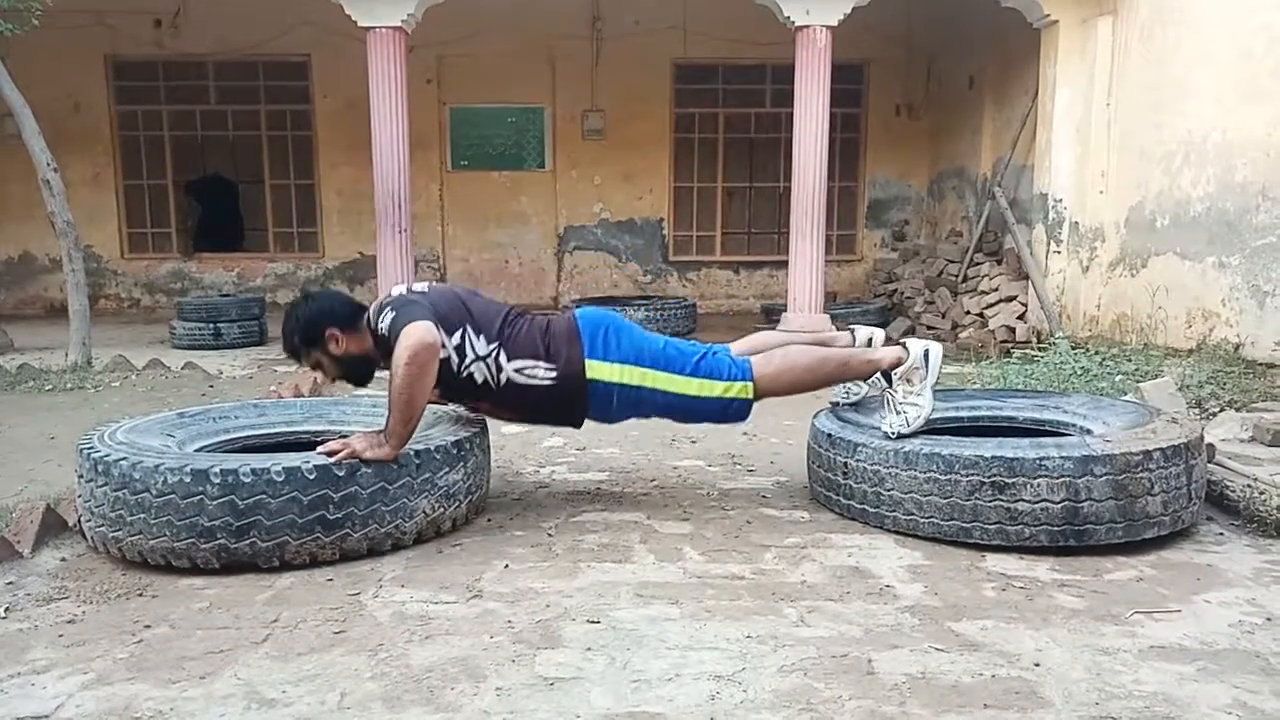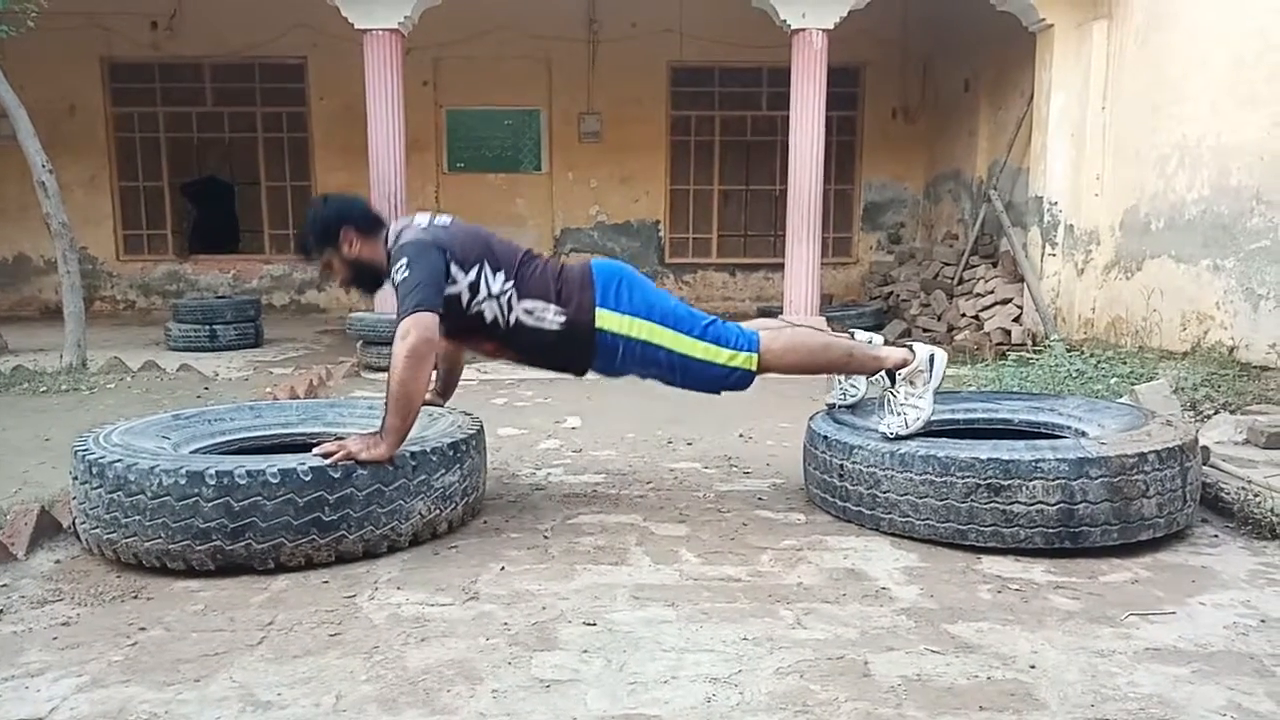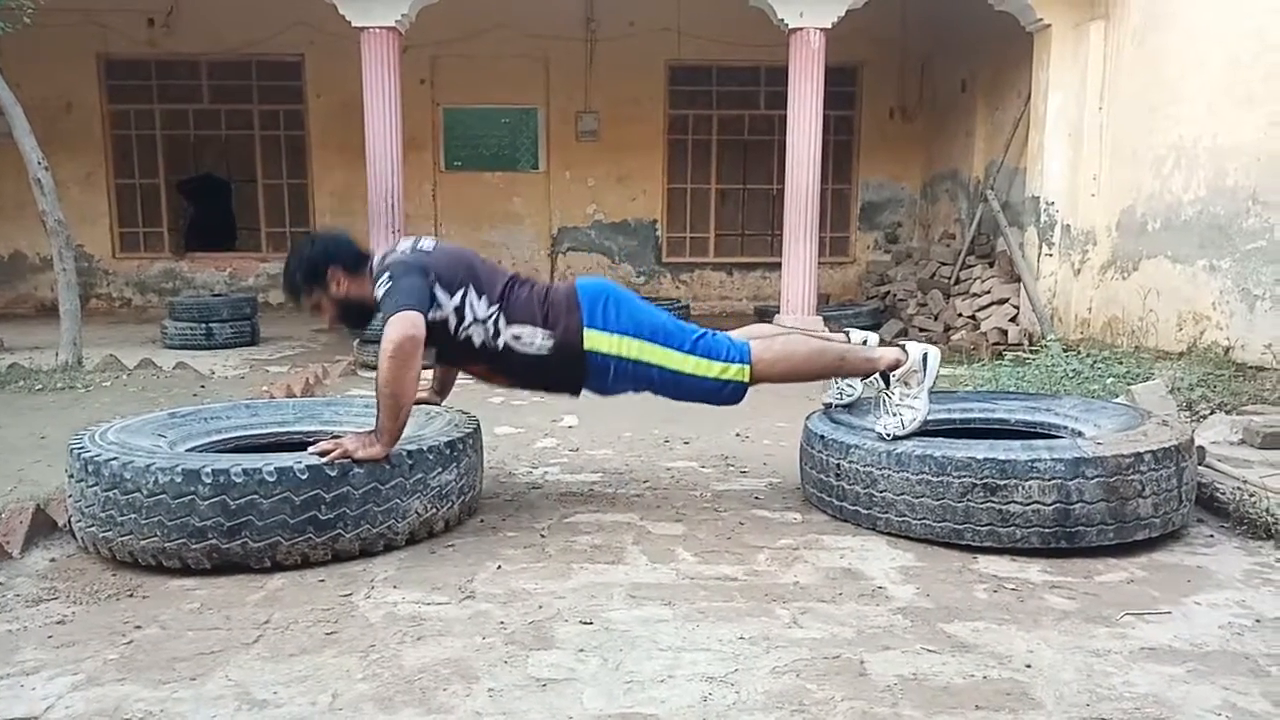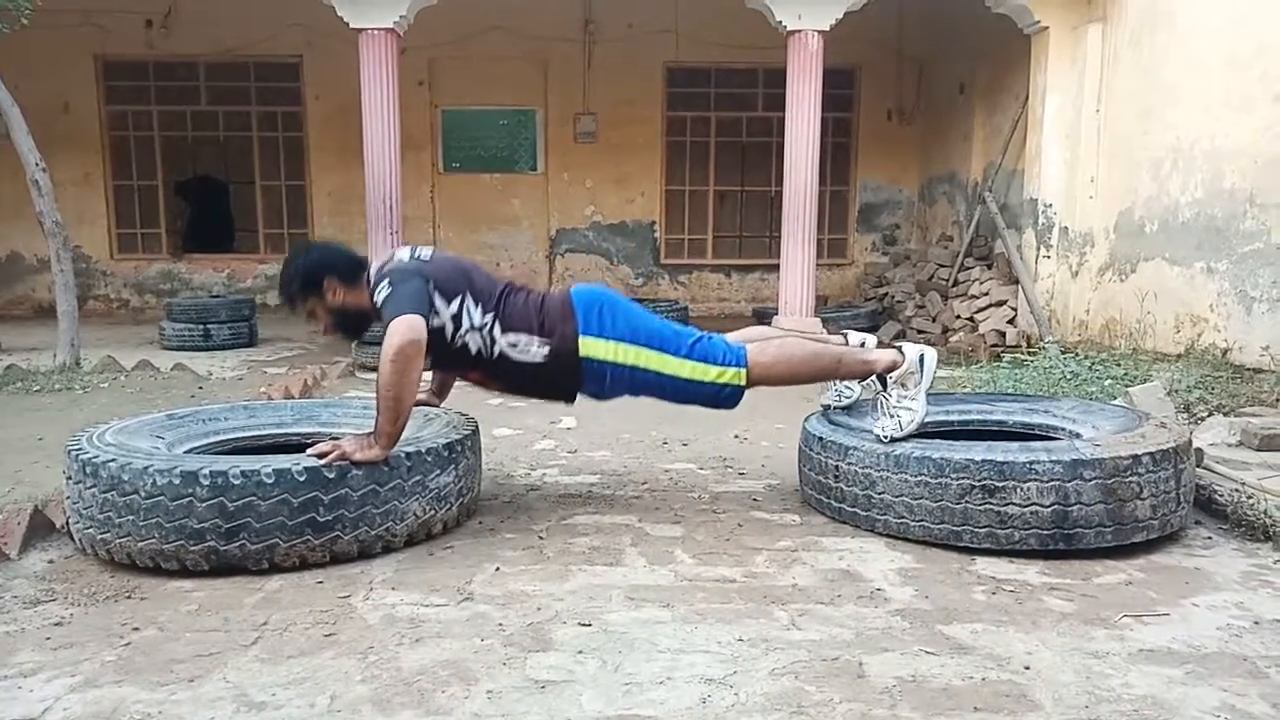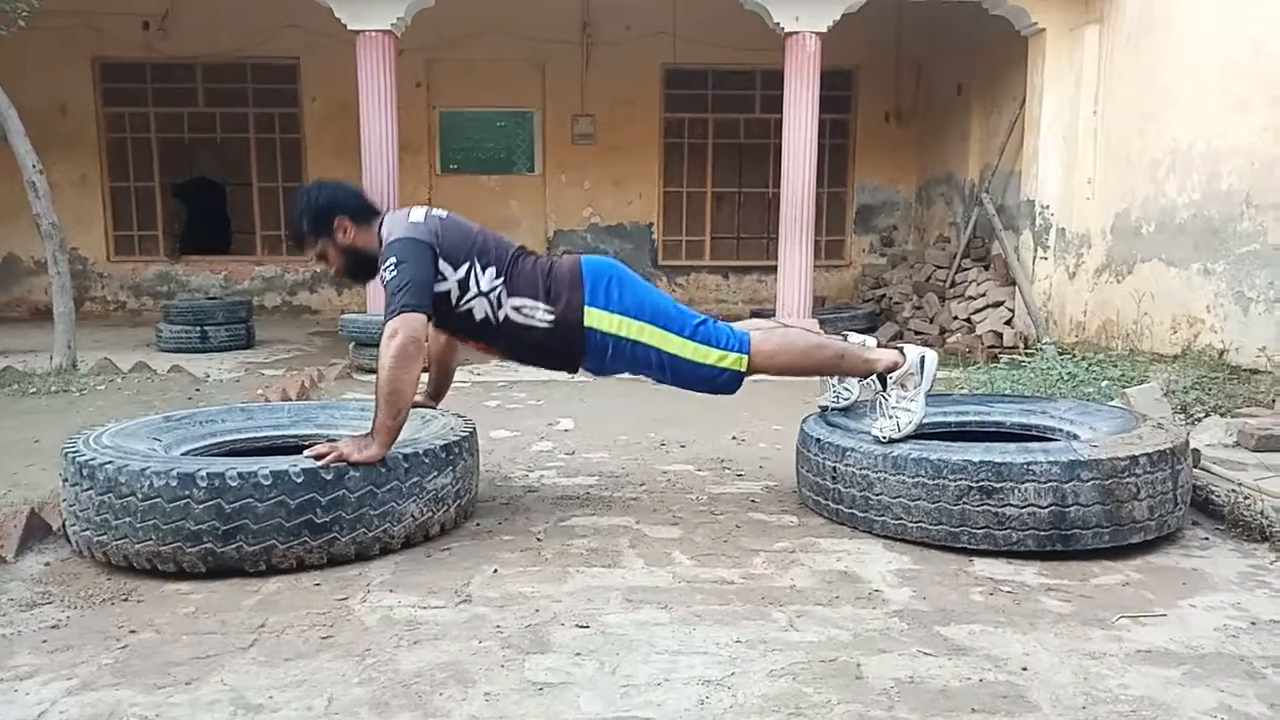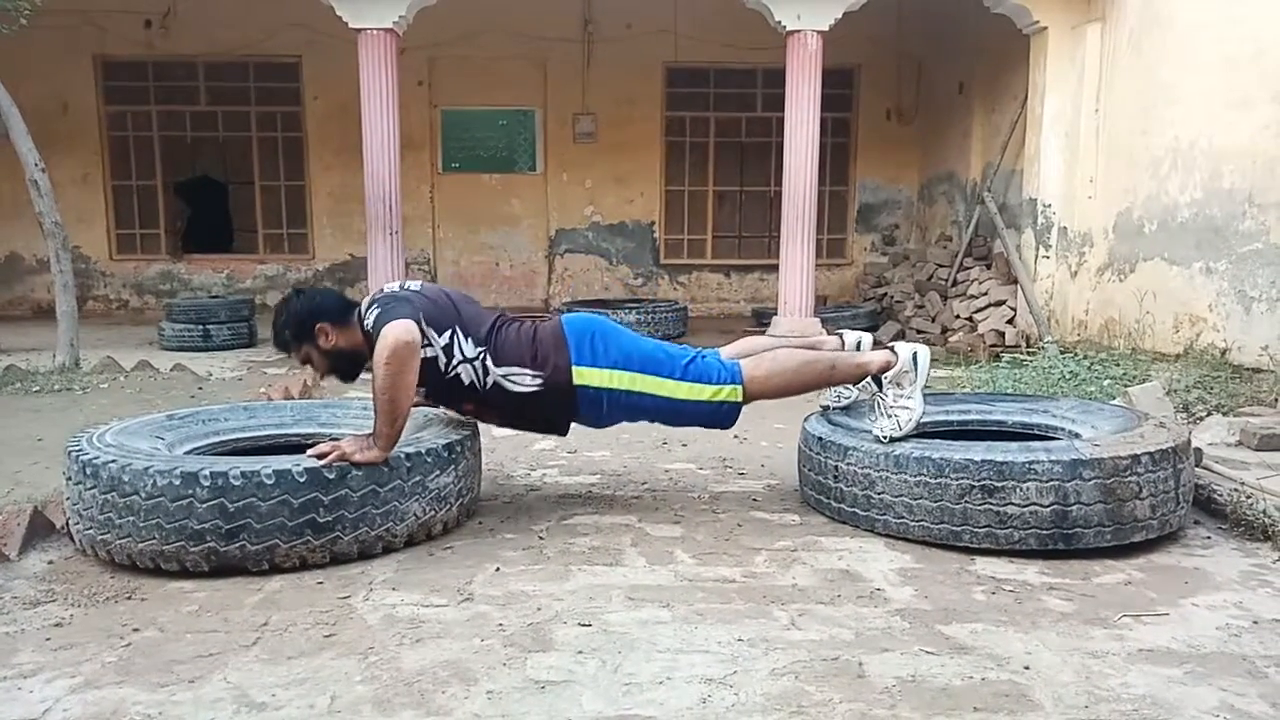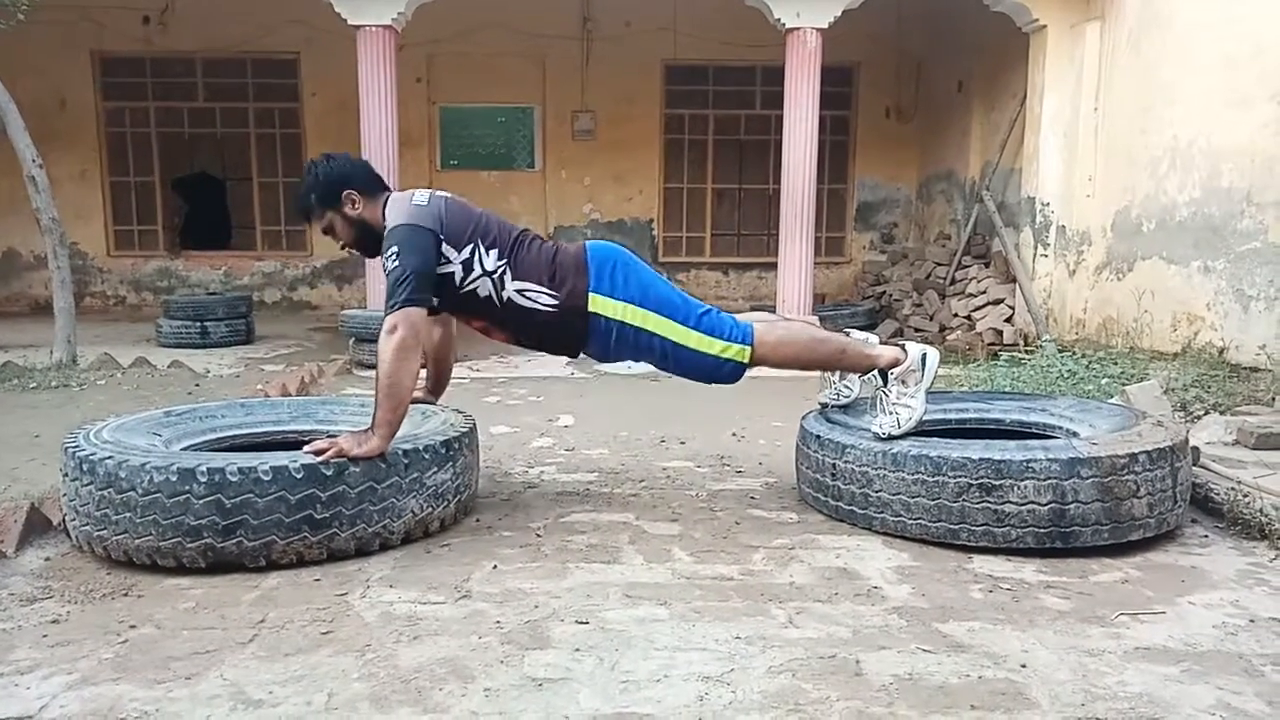
dt=0.4s
person 1, frame 1
left shoulder: (392, 318)
right shoulder: (409, 306)
left elbow: (421, 346)
left wrist: (390, 441)
right wrist: (431, 396)
left hip: (592, 360)
right hip: (584, 345)
left knee: (747, 378)
right knee: (729, 358)
left ankle: (901, 359)
right ankle: (853, 339)
person 1, frame 2
left shoulder: (410, 249)
right shoulder: (422, 240)
left elbow: (418, 340)
right elbow: (451, 328)
left wrist: (387, 440)
right wrist: (440, 397)
left hip: (600, 313)
right hip: (592, 307)
left knee: (746, 354)
right knee: (732, 337)
left ankle: (903, 362)
right ankle: (858, 342)
person 1, frame 3
left shoulder: (392, 277)
right shoulder: (411, 266)
left elbow: (402, 336)
left wrist: (382, 438)
right wrist: (437, 388)
left hip: (591, 332)
right hip: (585, 317)
left knee: (743, 361)
right knee: (731, 348)
left ankle: (897, 360)
right ankle: (851, 342)
person 1, frame 4
left shoulder: (392, 280)
right shoulder: (409, 274)
left elbow: (405, 345)
left wrist: (379, 441)
right wrist: (432, 397)
left hip: (586, 339)
right hip: (580, 329)
left knee: (738, 365)
right knee: (722, 346)
left ankle: (896, 364)
right ankle: (847, 344)
person 1, frame 5
left shoulder: (399, 246)
right shoulder: (416, 235)
left elbow: (405, 335)
right elbow: (445, 321)
left wrist: (378, 441)
right wrist: (432, 398)
left hip: (593, 310)
right hip: (586, 303)
left knee: (743, 353)
right knee: (729, 338)
left ankle: (895, 363)
right ankle: (857, 364)
person 1, frame 6
left shoulder: (380, 310)
right shoulder: (402, 308)
left elbow: (400, 351)
left wrist: (379, 443)
right wrist: (429, 399)
left hip: (580, 366)
right hip: (572, 354)
left knee: (736, 382)
right knee: (719, 361)
left ankle: (891, 362)
right ankle: (845, 346)
person 1, frame 7
left shoulder: (404, 227)
right shoulder: (418, 217)
left elbow: (401, 329)
right elbow: (438, 316)
left wrist: (378, 435)
right wrist: (431, 392)
left hip: (596, 293)
right hip: (588, 289)
left knee: (739, 344)
right knee: (731, 331)
left ankle: (895, 359)
right ankle: (855, 344)
